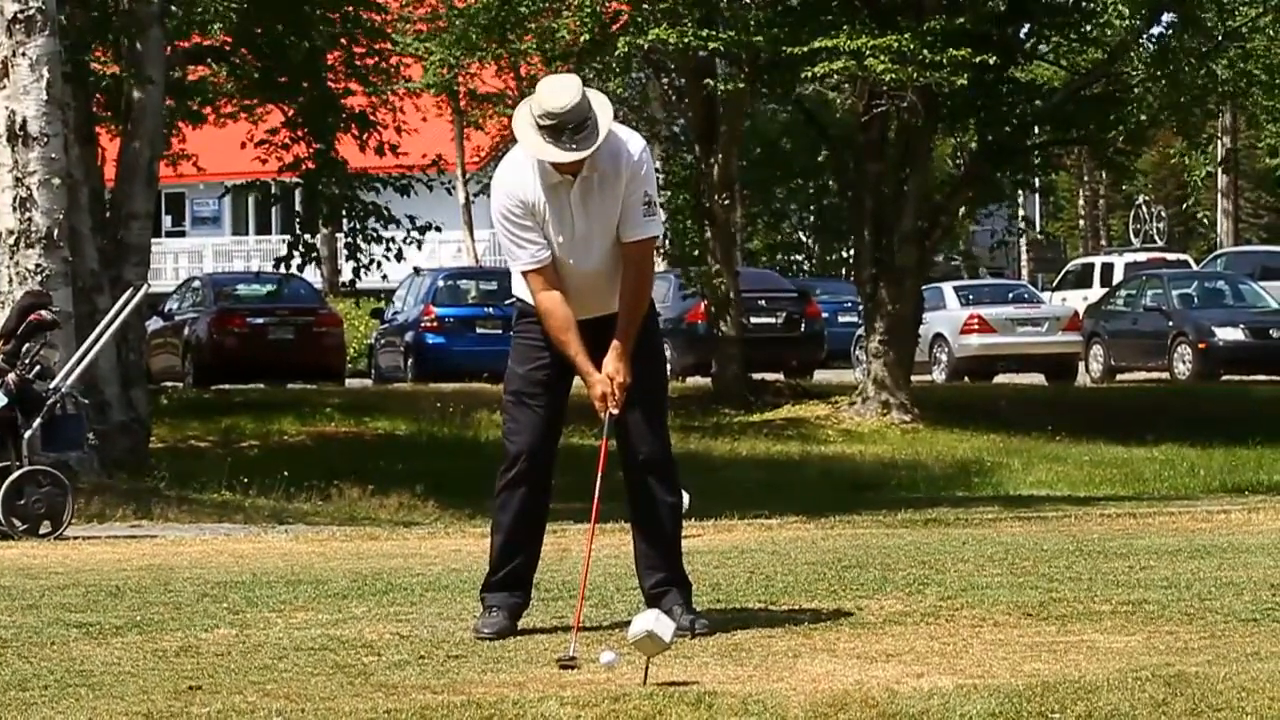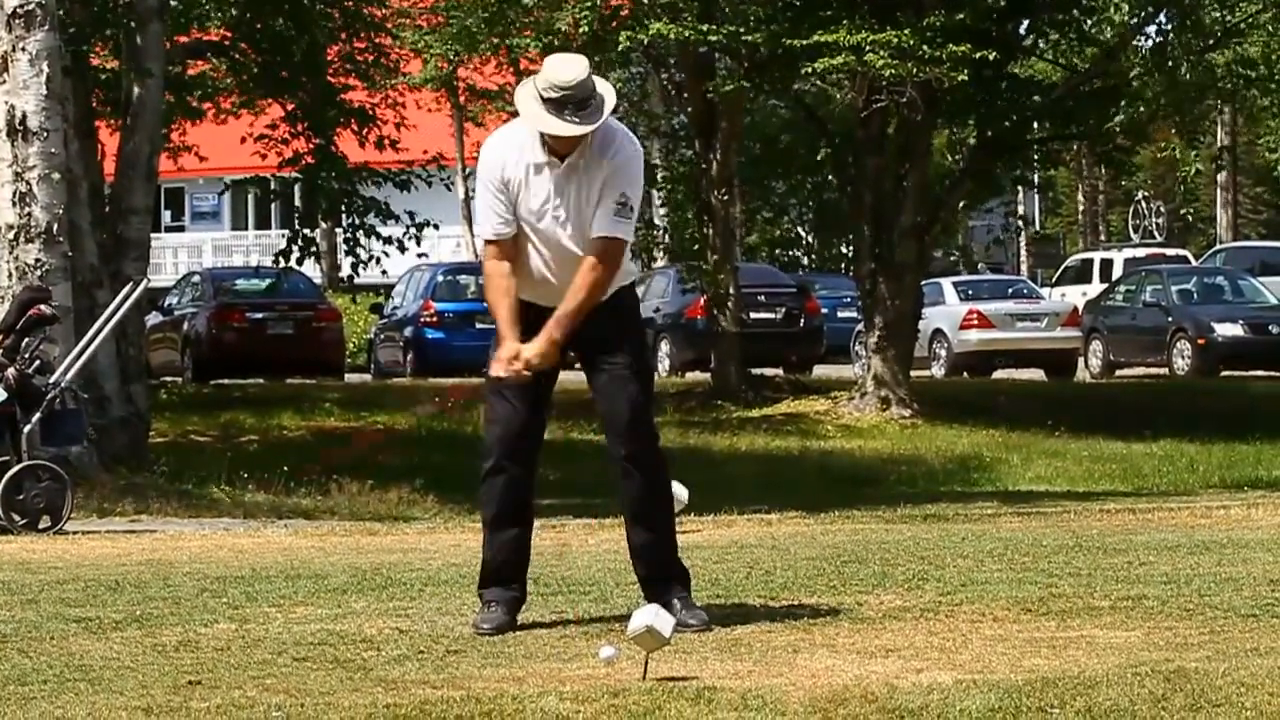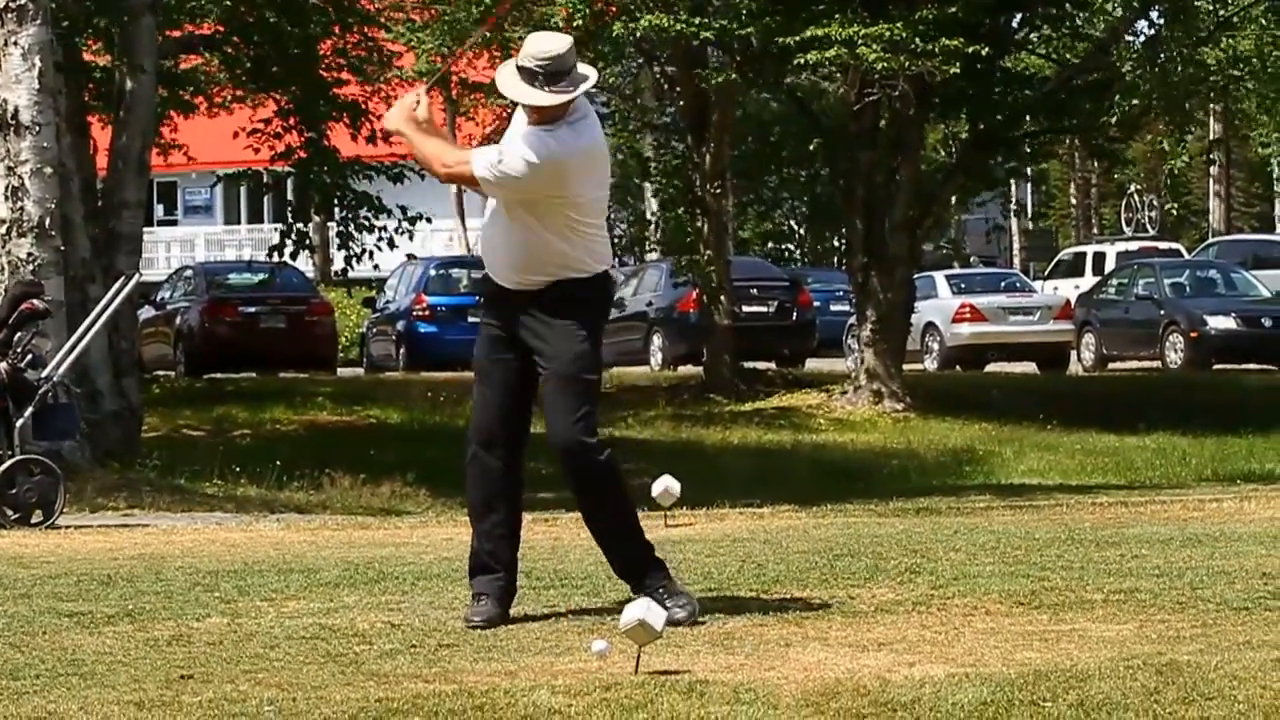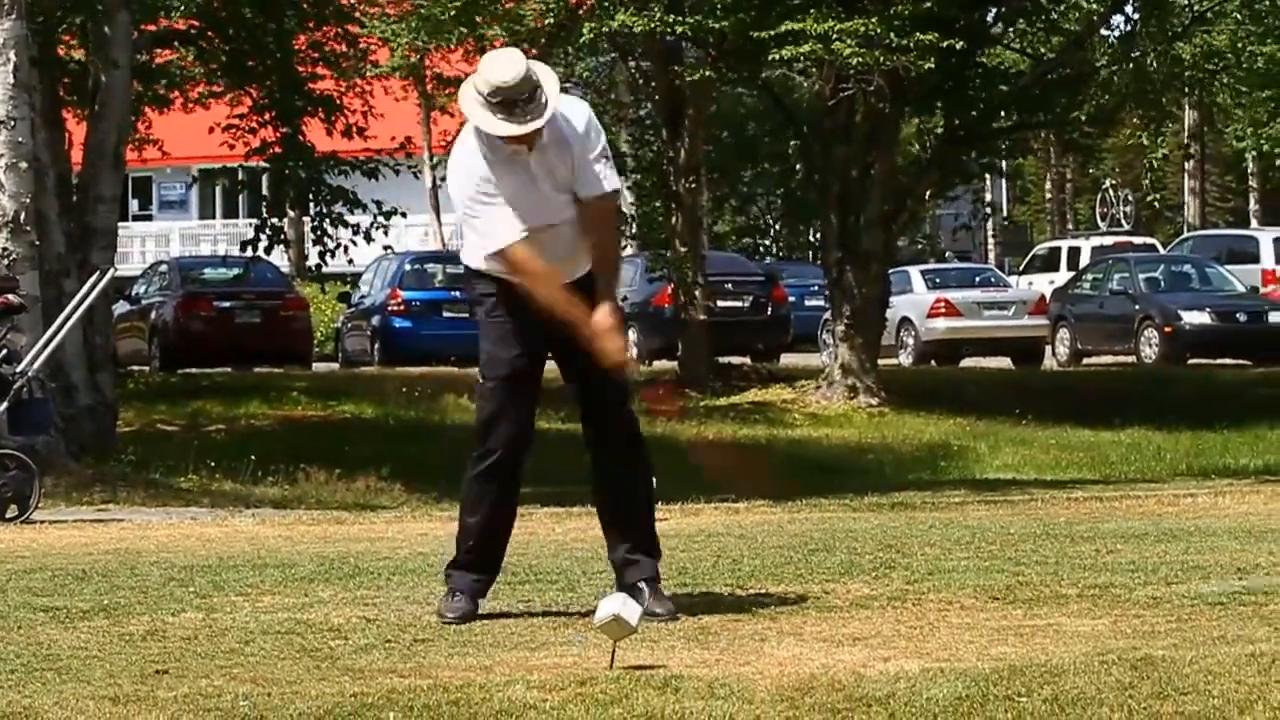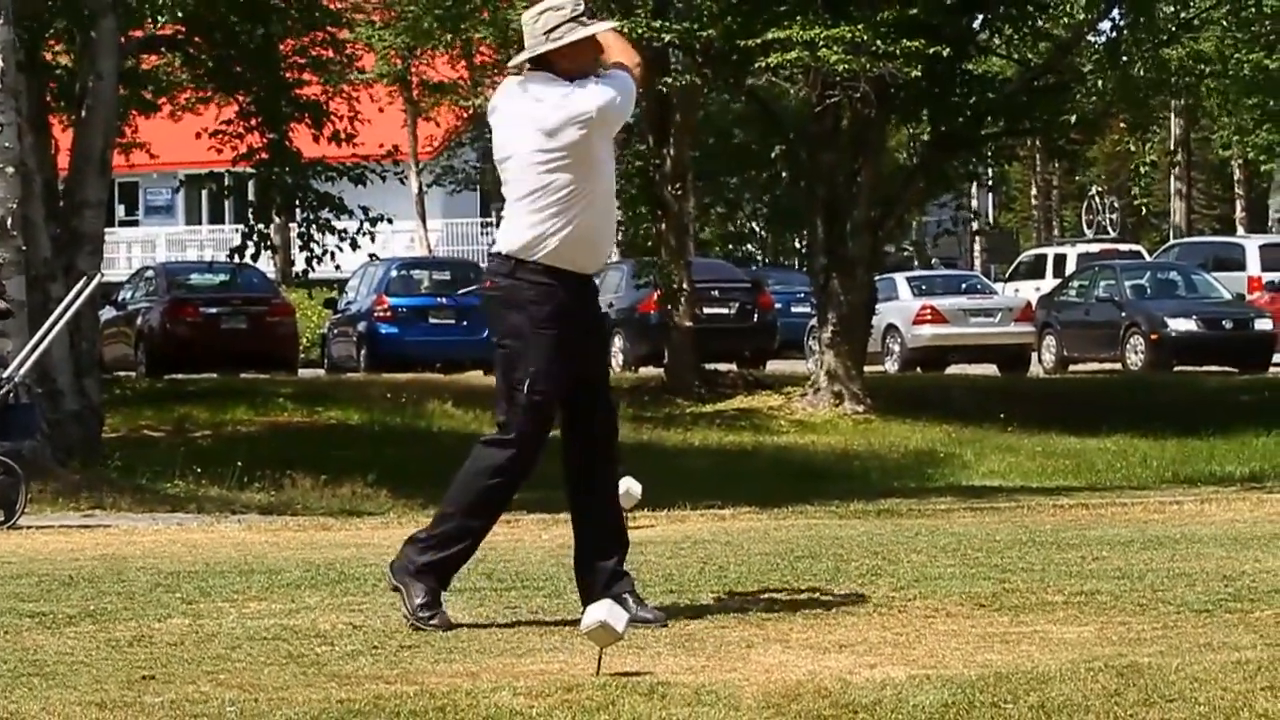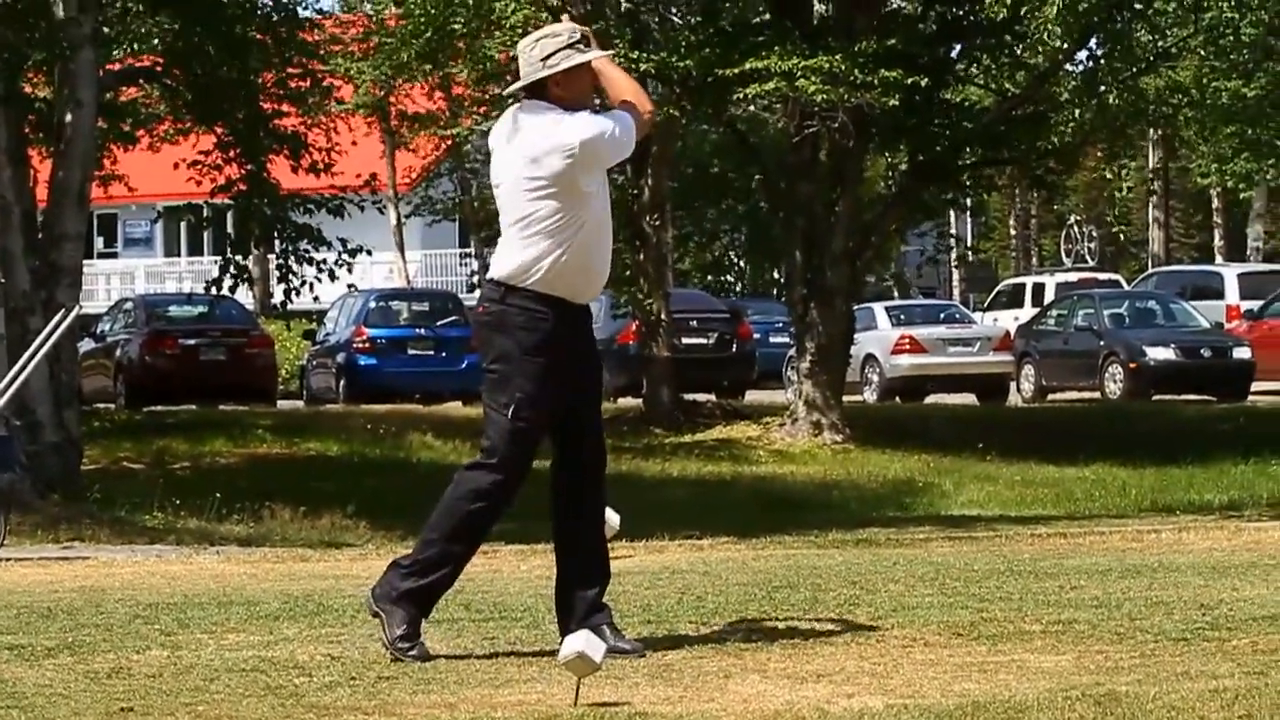
dt=0.4s
person 1, frame 1
left shoulder: (631, 153)
right shoulder: (513, 181)
left elbow: (639, 258)
right elbow: (544, 286)
left wrist: (621, 351)
right wrist: (588, 371)
left hip: (627, 316)
right hip: (544, 321)
left knee: (650, 456)
right knee: (525, 456)
left ankle: (669, 595)
right ankle: (503, 598)
person 1, frame 2
left shoulder: (620, 150)
right shoulder: (500, 152)
left elbow: (603, 259)
right elbow: (499, 255)
left wrist: (549, 341)
right wrist: (509, 338)
left hip: (605, 307)
right hip: (527, 308)
left knee: (637, 449)
right knee: (505, 450)
left ankle: (668, 588)
right ankle: (500, 594)
person 1, frame 3
left shoulder: (565, 144)
right shoulder: (531, 113)
left elbow: (458, 168)
right elbow: (476, 172)
left wrist: (407, 130)
right wrist: (424, 127)
left hip: (567, 301)
right hip: (506, 296)
left knee: (574, 440)
right knee: (489, 442)
left ankle: (648, 577)
right ankle: (492, 585)
person 1, frame 4
left shoulder: (575, 119)
right shoulder: (470, 162)
left elbow: (601, 216)
right elbow: (522, 260)
left wrist: (605, 306)
right wrist: (585, 326)
left hip: (583, 286)
right hip: (509, 297)
left knee: (615, 434)
right knee: (500, 438)
left ankle: (637, 576)
right ankle: (467, 580)
person 1, frame 5
left shoulder: (513, 95)
right shoulder: (583, 107)
right elbow: (628, 63)
left hip: (569, 287)
right hip: (532, 291)
left knee: (595, 437)
right knee: (518, 439)
left ankle: (606, 583)
right ankle: (421, 568)
person 1, frame 6
left shoulder: (516, 125)
right shoulder: (573, 138)
right elbow: (640, 110)
left wrist: (582, 48)
right wrist: (593, 53)
left hip: (564, 317)
right hip: (525, 319)
left knee: (582, 468)
right knee: (500, 464)
left ankle: (584, 614)
right ankle: (403, 591)
